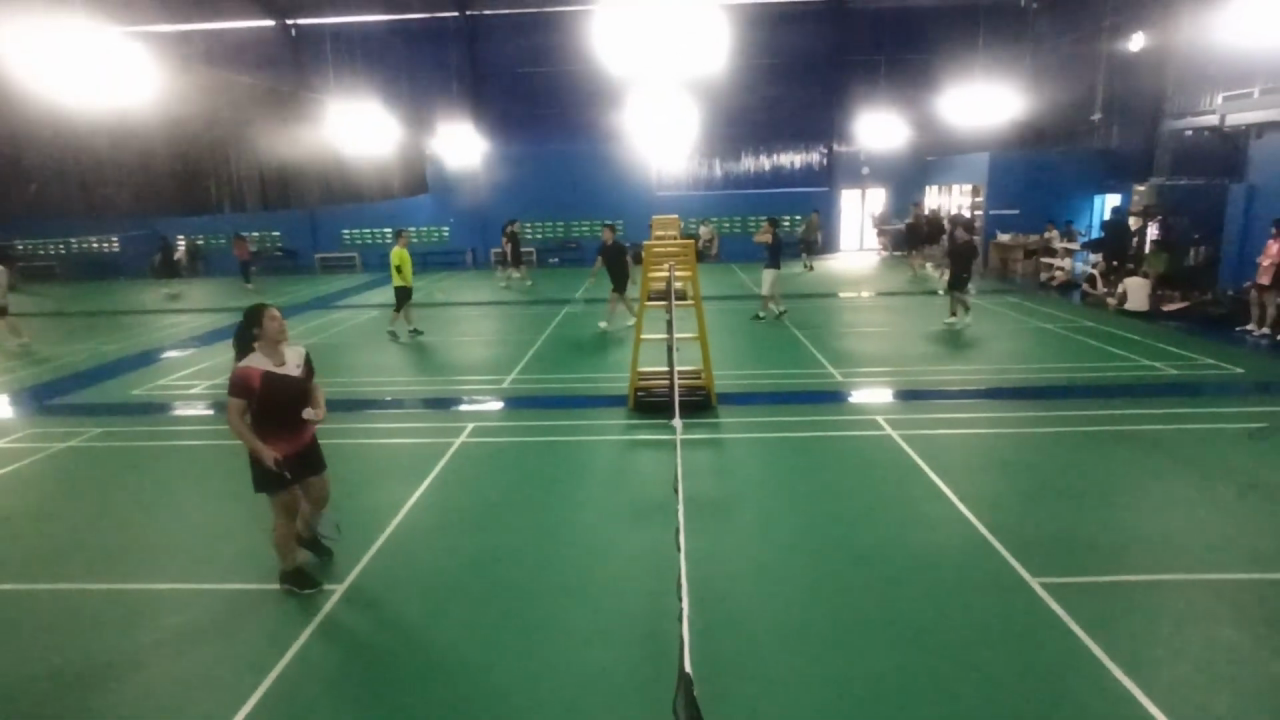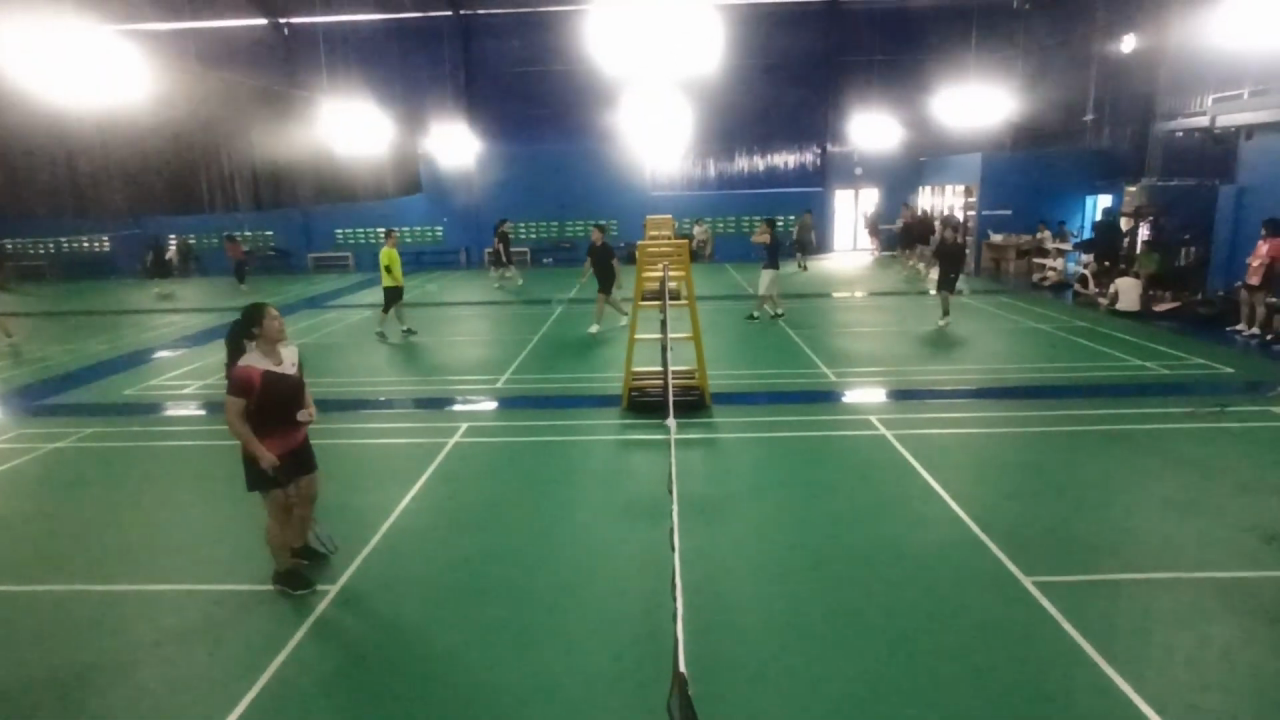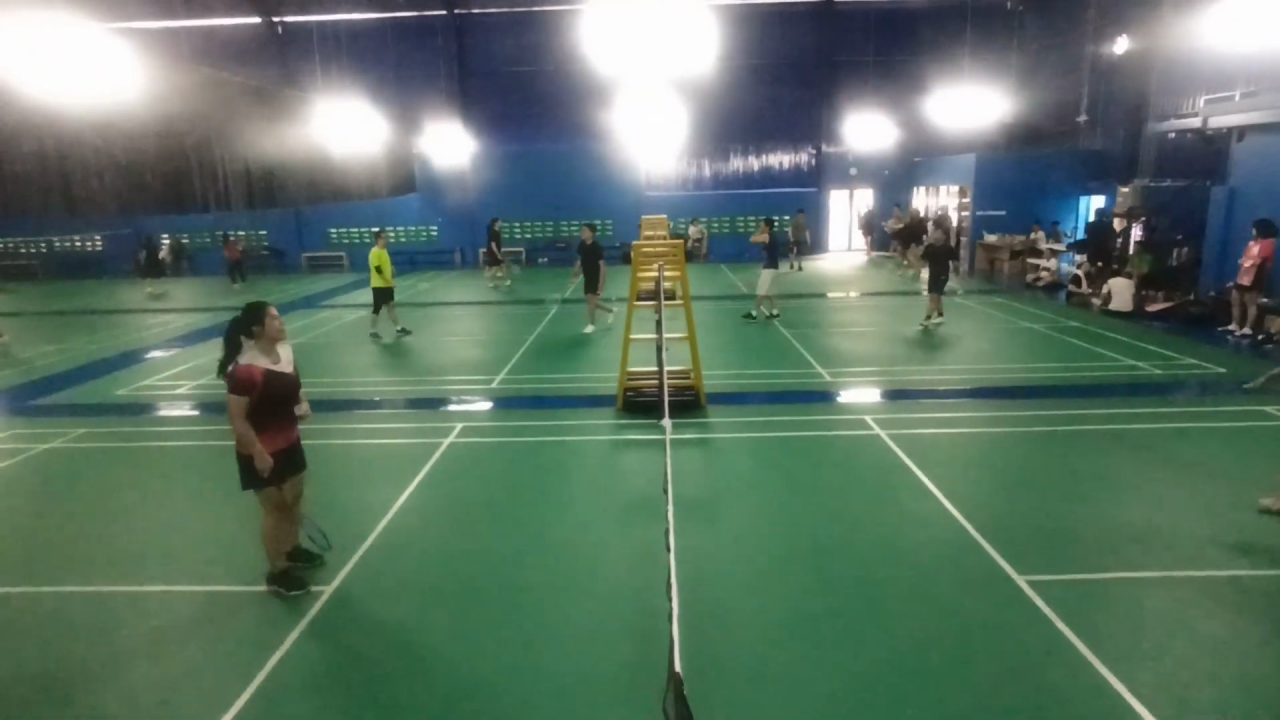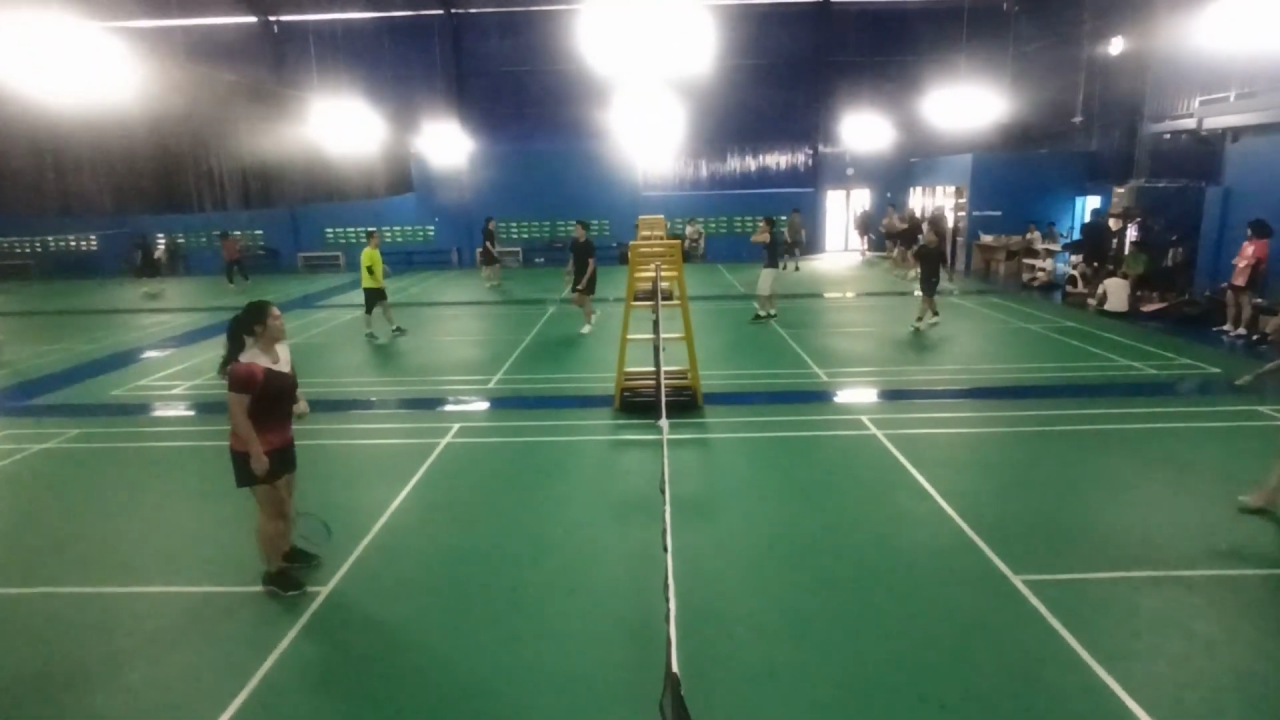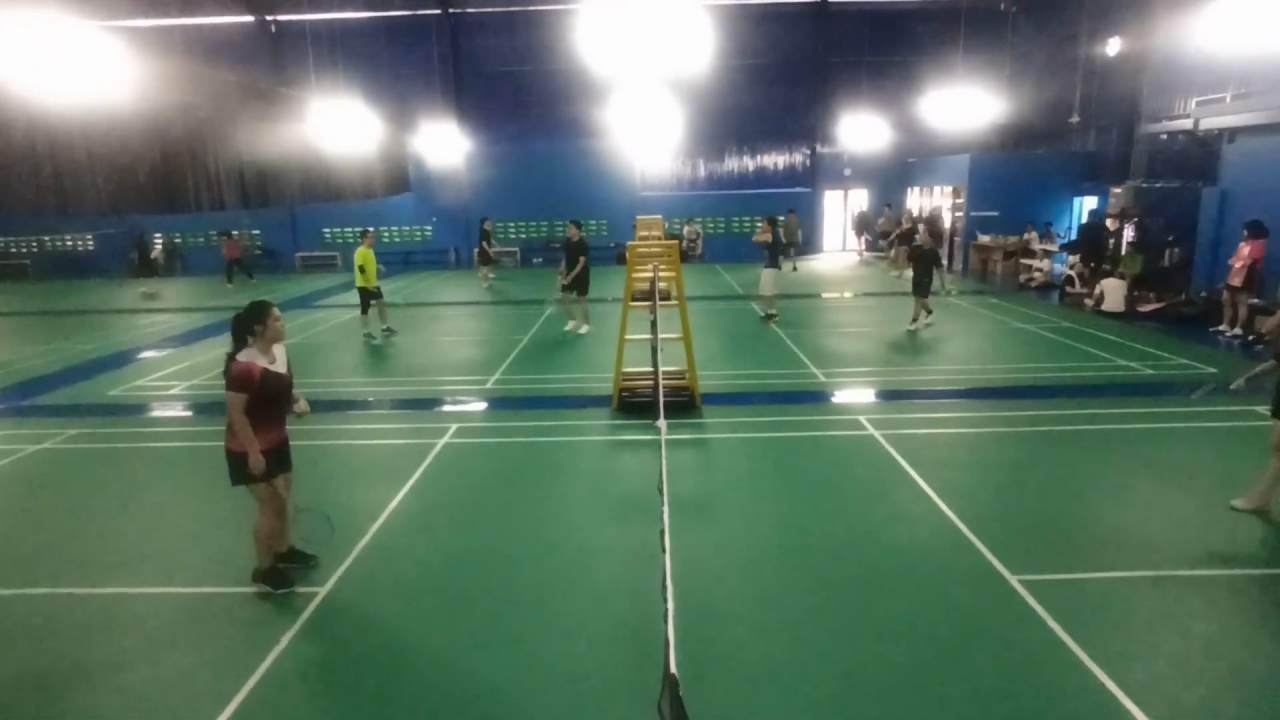
dt=0.1s
person 1, frame 1
left shoulder: (300, 355)
right shoulder: (246, 372)
left elbow: (314, 390)
right elbow: (235, 418)
left wrist: (319, 409)
right wrist: (260, 449)
left hip: (305, 443)
right hip: (273, 455)
left knee: (320, 495)
right knee: (286, 510)
left ankle: (306, 534)
right ankle: (290, 571)
person 1, frame 2
left shoulder: (292, 353)
right shoulder: (245, 372)
right elbow: (234, 419)
left wrist: (310, 408)
right wrist: (259, 453)
left hip: (297, 443)
right hip: (267, 454)
left knee: (307, 497)
right knee: (280, 510)
left ankle: (298, 546)
right ankle: (284, 572)
person 1, frame 3
left shoulder: (287, 352)
right shoulder: (245, 370)
right elbow: (236, 418)
left wrist: (303, 404)
right wrist: (259, 454)
left hip: (289, 442)
right hip: (261, 453)
left knee: (294, 498)
right knee: (276, 509)
left ankle: (291, 549)
right ankle: (278, 573)
person 1, frame 4
left shoulder: (284, 352)
right shoulder: (245, 368)
right elbow: (238, 415)
left wrist: (300, 402)
right wrist: (256, 453)
left hip: (282, 441)
right hip: (254, 450)
left knee: (285, 500)
right knee: (272, 508)
left ankle: (286, 551)
right ankle: (274, 573)
person 1, frame 5
left shoulder: (280, 353)
right shoulder: (243, 366)
right elbow: (235, 413)
left wrist: (297, 401)
right wrist: (253, 452)
left hip: (276, 441)
right hip: (249, 449)
left knee: (282, 499)
right knee: (271, 505)
left ankle: (283, 551)
right ankle: (265, 570)
